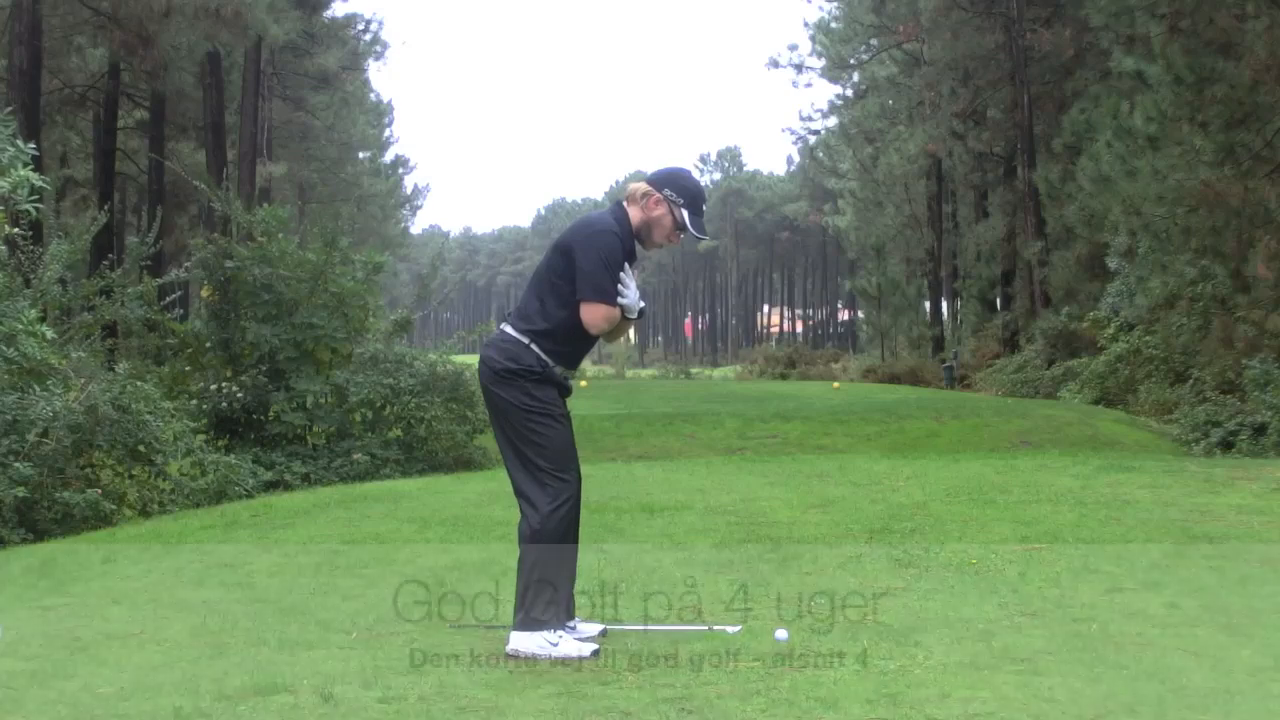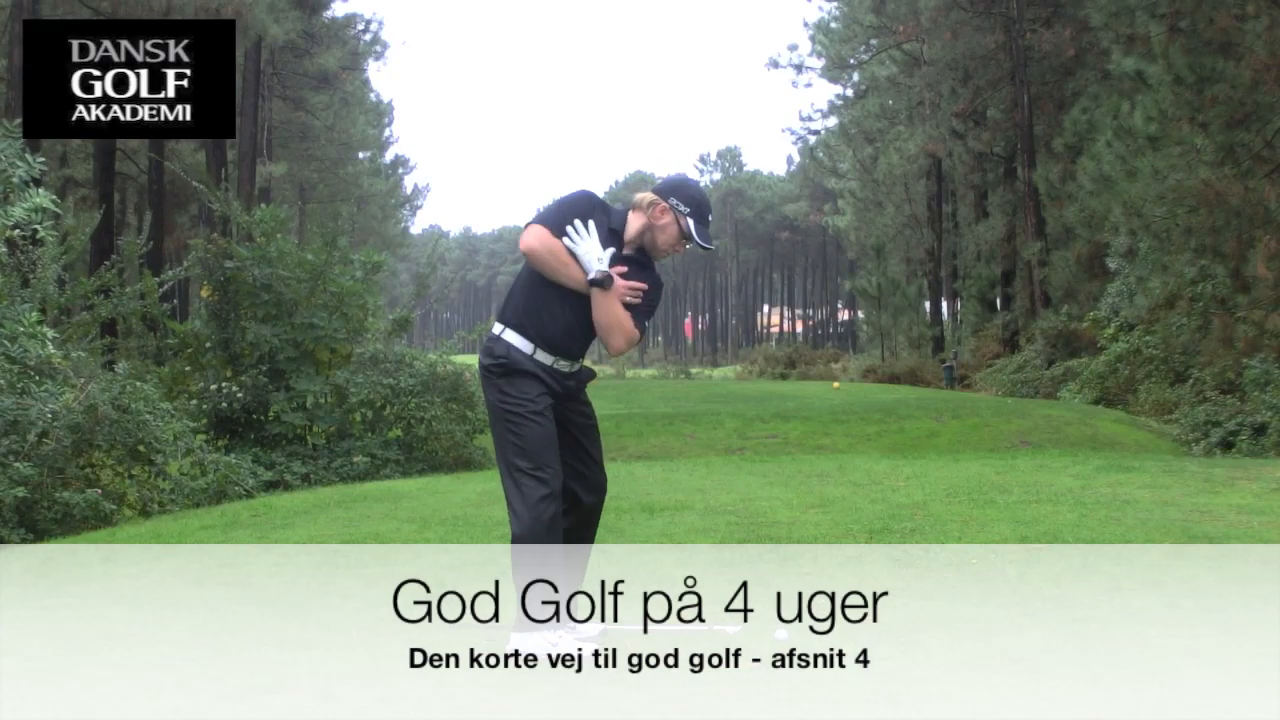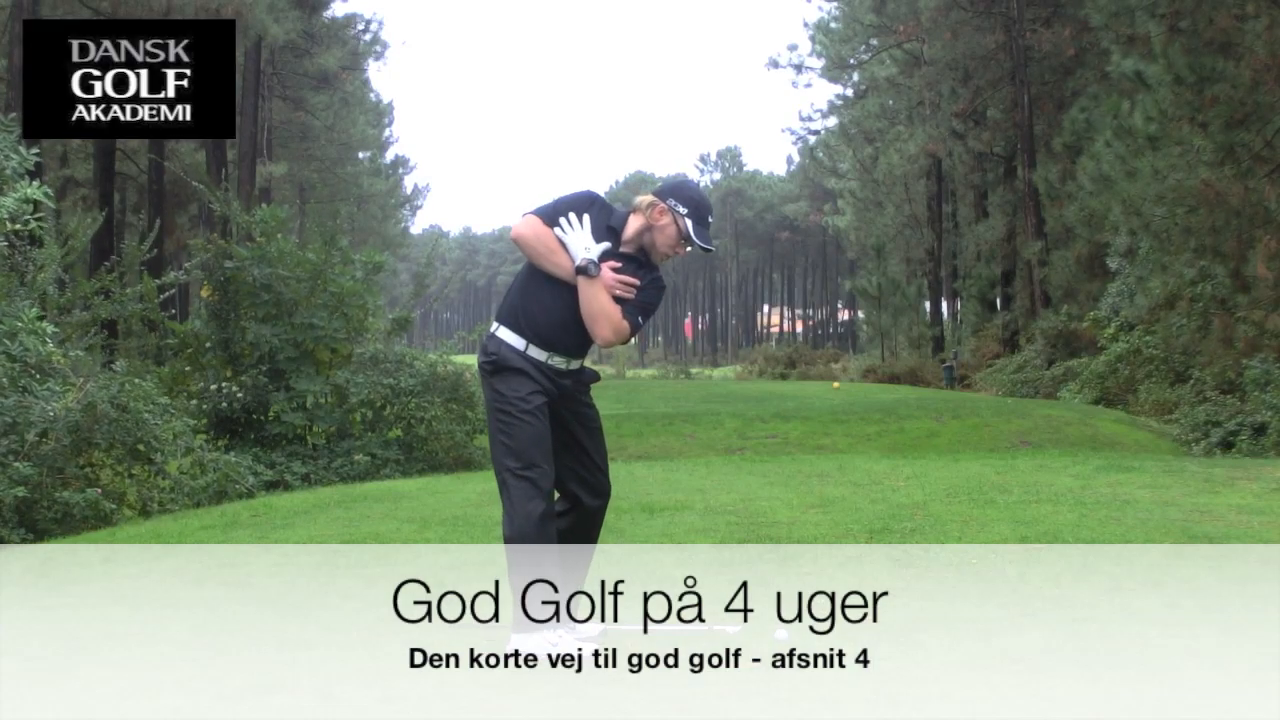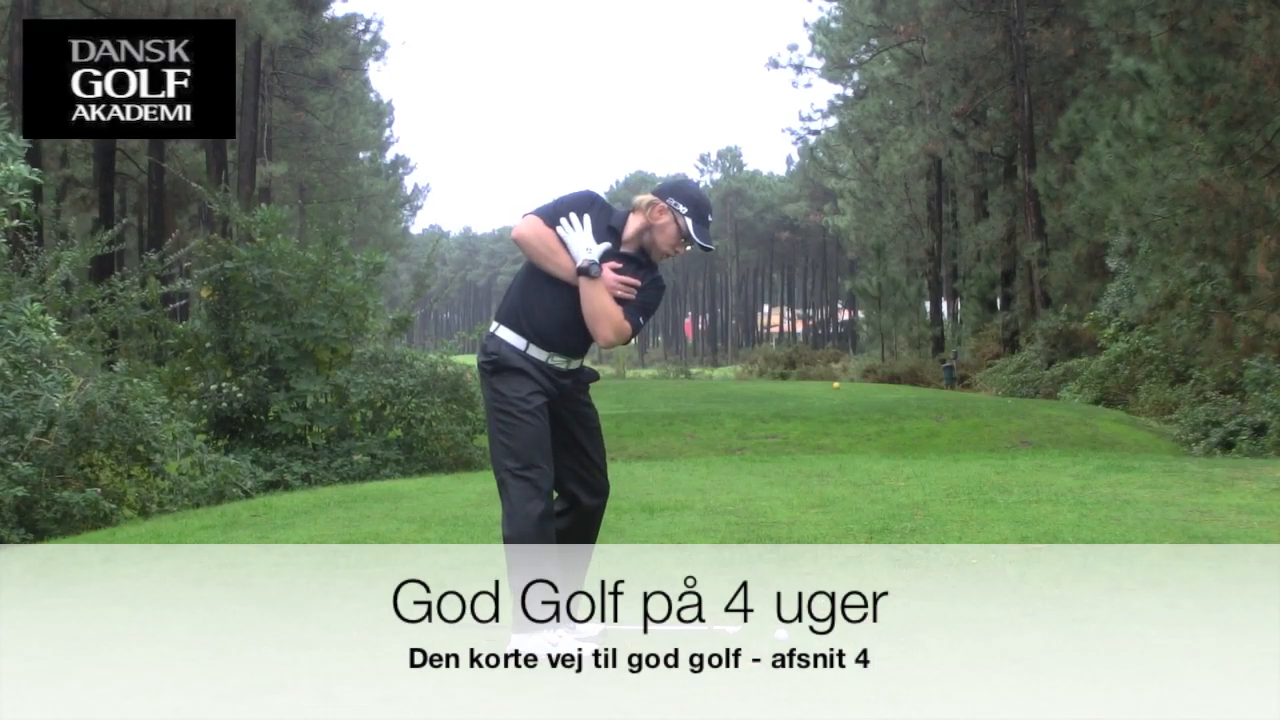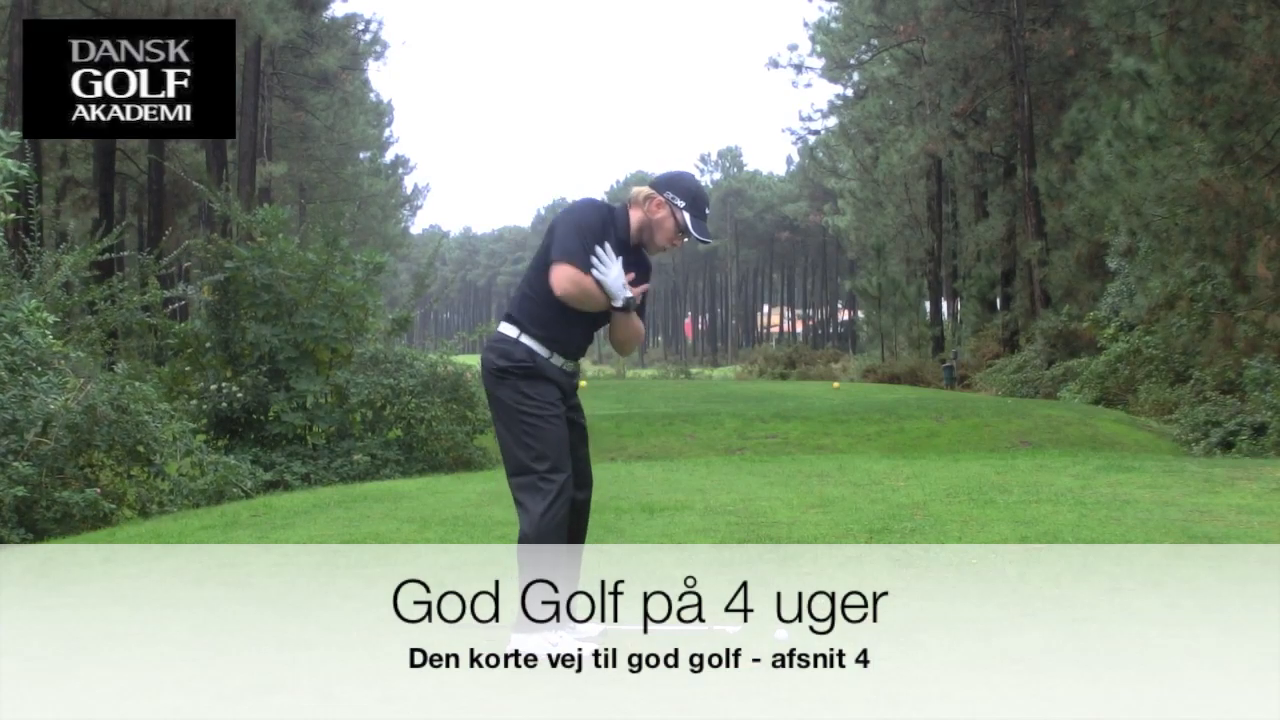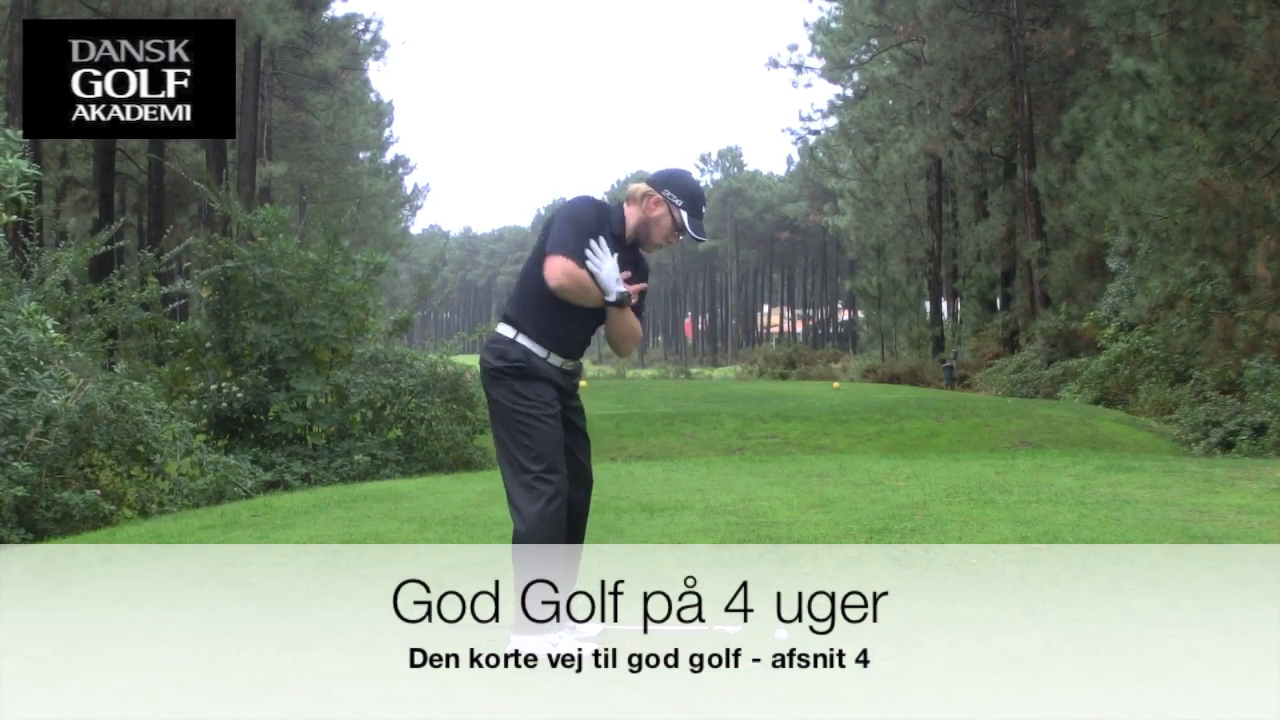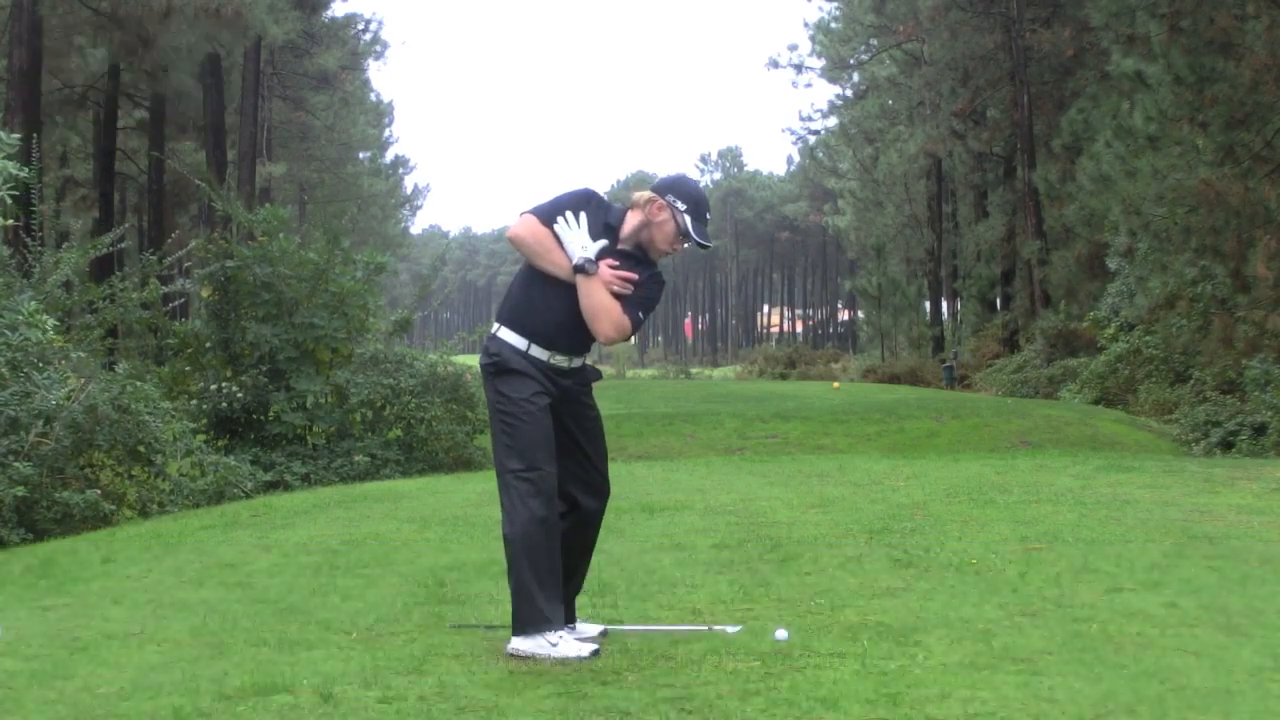
dt=0.7s
person 1, frame 1
left shoulder: (618, 243)
right shoulder: (602, 233)
left elbow: (612, 330)
right elbow: (595, 320)
left wrist: (630, 307)
right wrist: (626, 306)
left hip: (536, 373)
right hip: (519, 370)
left knee: (563, 489)
right knee: (551, 493)
left ankle: (554, 614)
right ankle: (531, 628)
person 1, frame 2
left shoulder: (646, 281)
right shoulder: (586, 210)
left elbow: (618, 342)
right elbow: (531, 243)
left wrist: (598, 276)
right wrist: (596, 280)
left hip: (565, 377)
right hip: (515, 365)
left knee: (587, 491)
right knee: (539, 491)
right ankle: (532, 628)
person 1, frame 3
left shoulder: (648, 282)
right shoulder: (588, 209)
left elbow: (607, 333)
right elbow: (523, 230)
left wrist: (586, 265)
right wrist: (586, 274)
left hip: (566, 376)
right hip: (514, 363)
left knee: (591, 490)
right knee: (530, 490)
left ankle: (560, 606)
right ankle: (530, 627)
person 1, frame 4
left shoulder: (648, 282)
right shoulder: (587, 208)
left elbow: (608, 333)
right elbow: (524, 231)
left wrist: (588, 266)
right wrist: (585, 273)
left hip: (566, 375)
right hip: (513, 362)
left knee: (589, 491)
right knee: (530, 489)
left ankle: (561, 605)
right ankle: (530, 625)
person 1, frame 5
left shoulder: (639, 268)
right shoulder: (592, 216)
left elbow: (627, 344)
right elbow: (564, 284)
left wrist: (619, 300)
right wrist: (614, 297)
left hip: (556, 372)
right hip: (519, 363)
left knee: (575, 488)
right knee: (547, 488)
left ankle: (559, 607)
right ankle: (532, 626)
person 1, frame 6
left shoulder: (634, 266)
right shoulder: (587, 214)
left elbow: (626, 344)
right elbow: (558, 276)
left wrist: (613, 295)
right wrist: (610, 294)
left hip: (558, 373)
right hip: (518, 364)
left knee: (574, 489)
right knee: (542, 489)
right ankle: (532, 626)
person 1, frame 7
left shoulder: (646, 277)
right shoulder: (584, 209)
left elbow: (609, 330)
right elbow: (519, 231)
left wrist: (585, 262)
right wrist: (584, 272)
left hip: (570, 375)
right hip: (517, 364)
left knee: (588, 493)
right knee: (533, 490)
left ankle: (557, 615)
right ankle: (534, 627)
